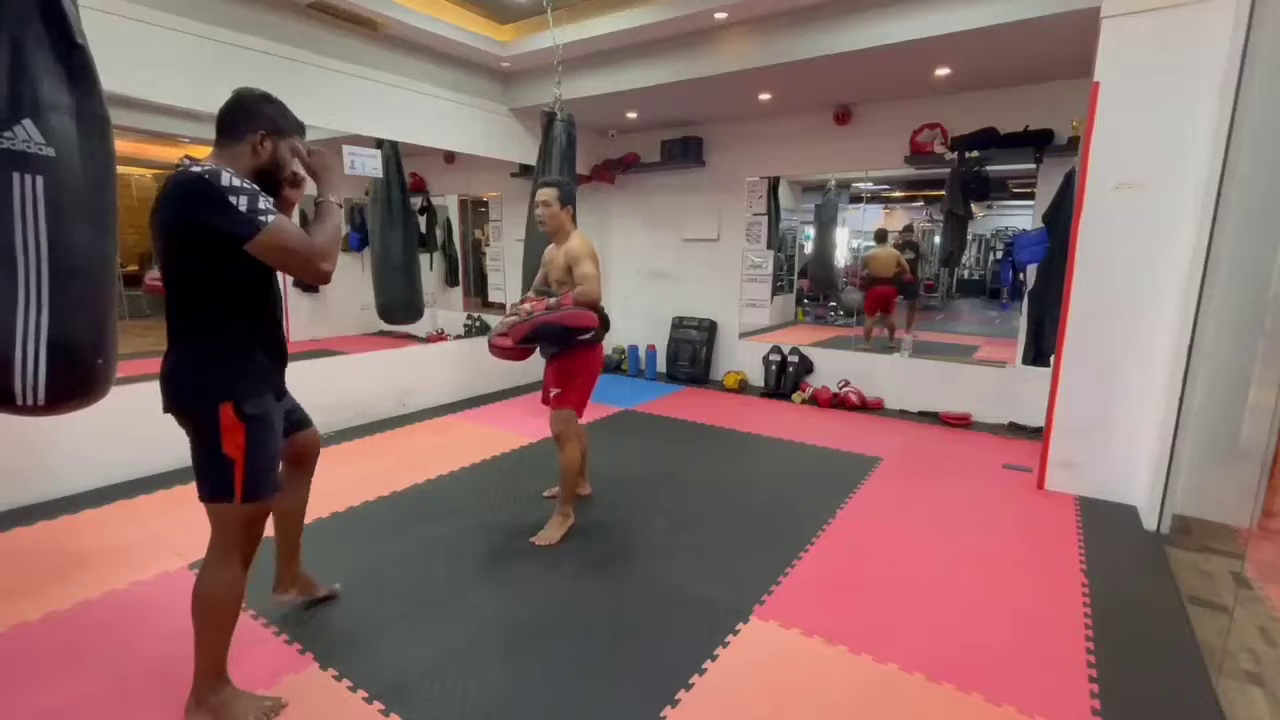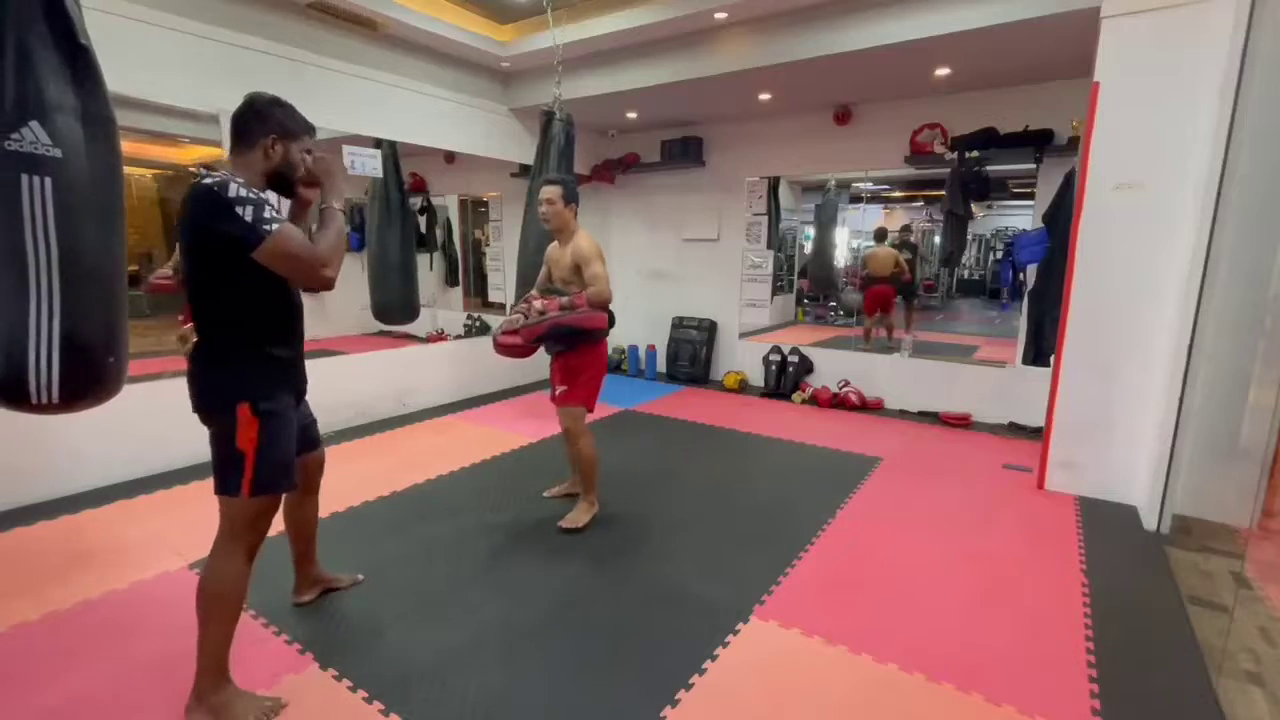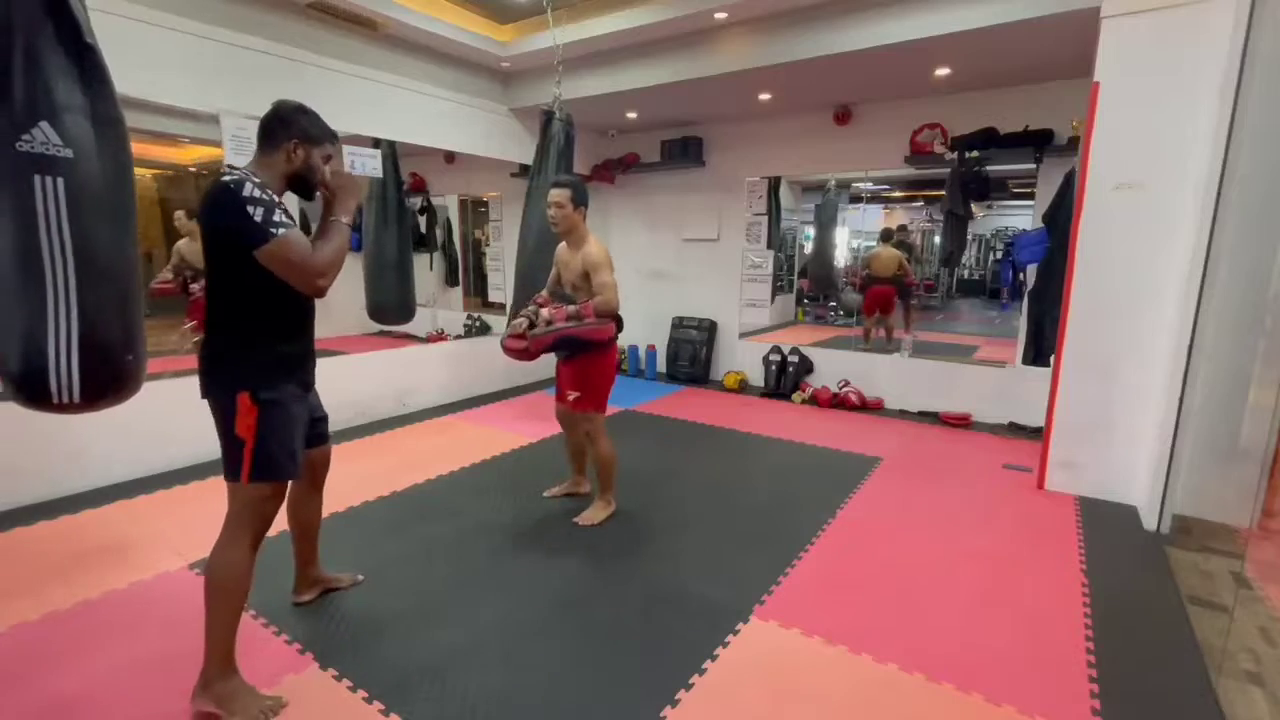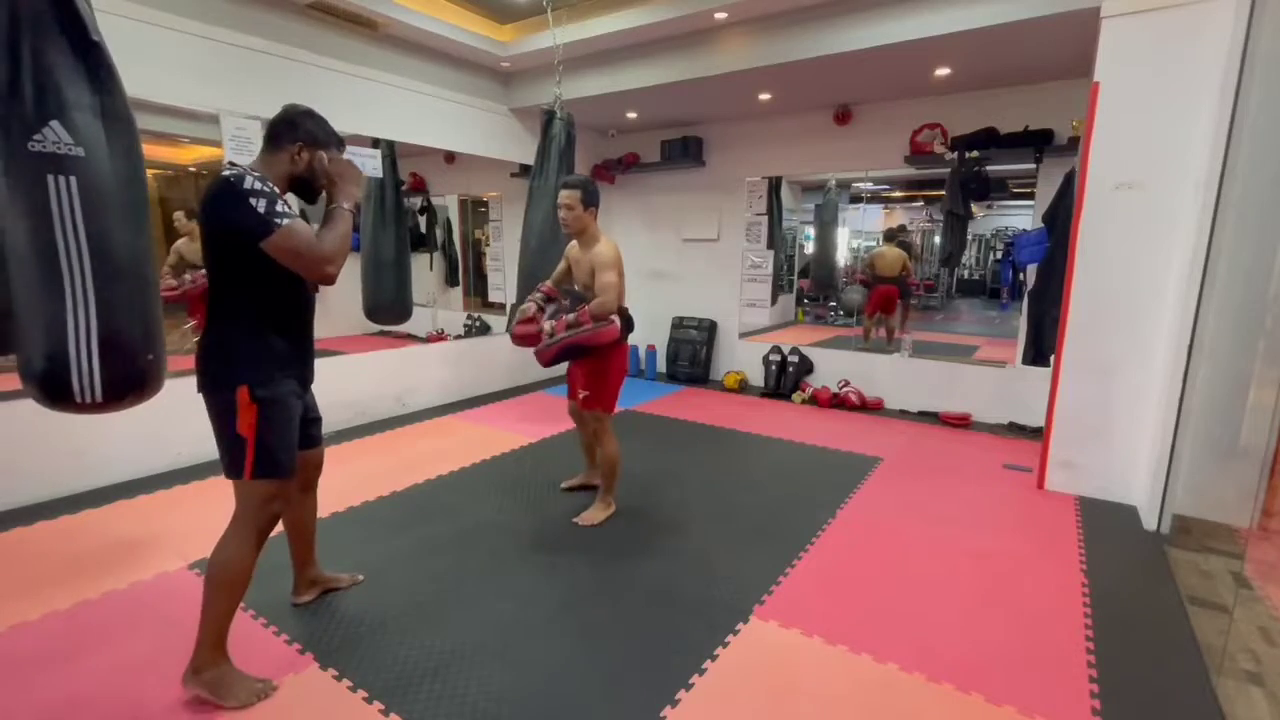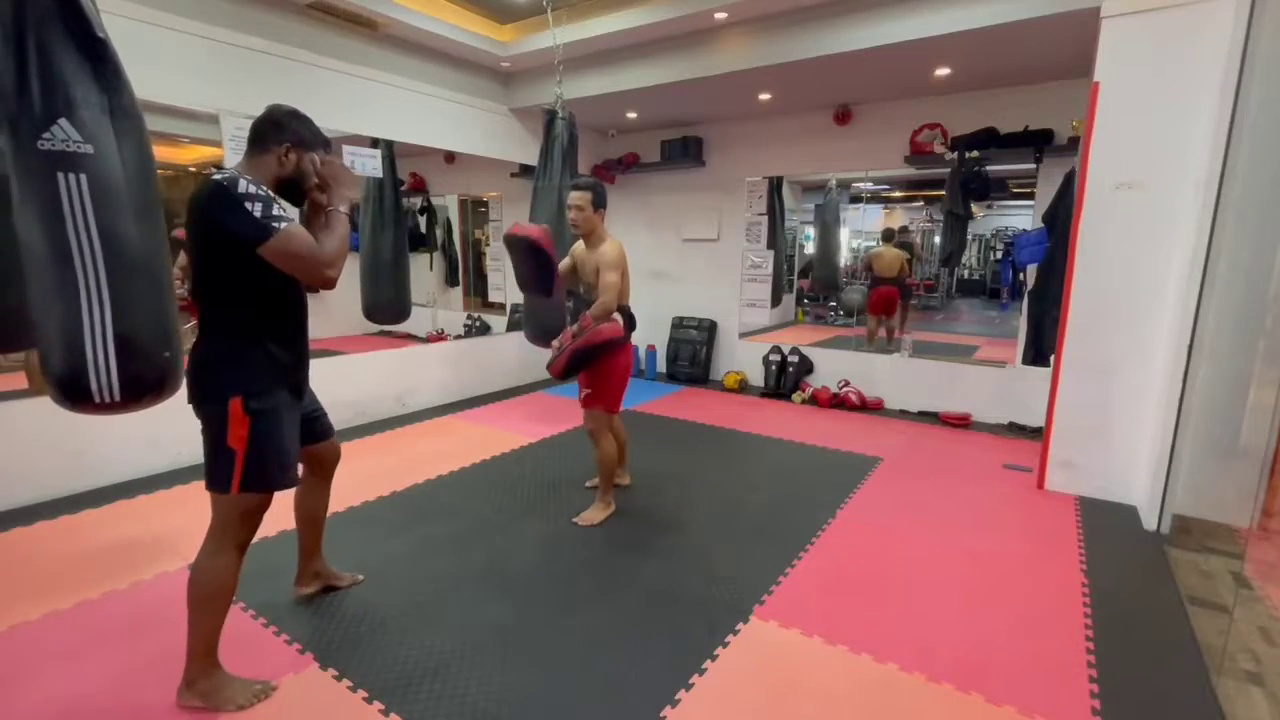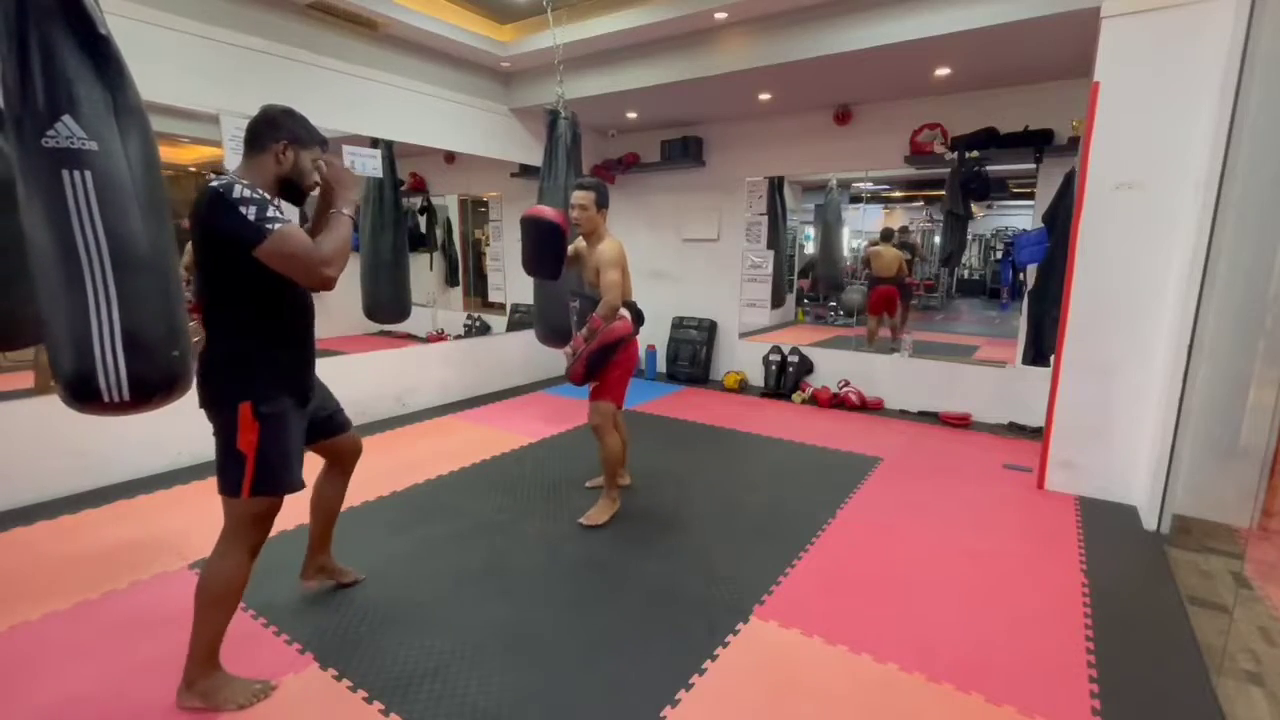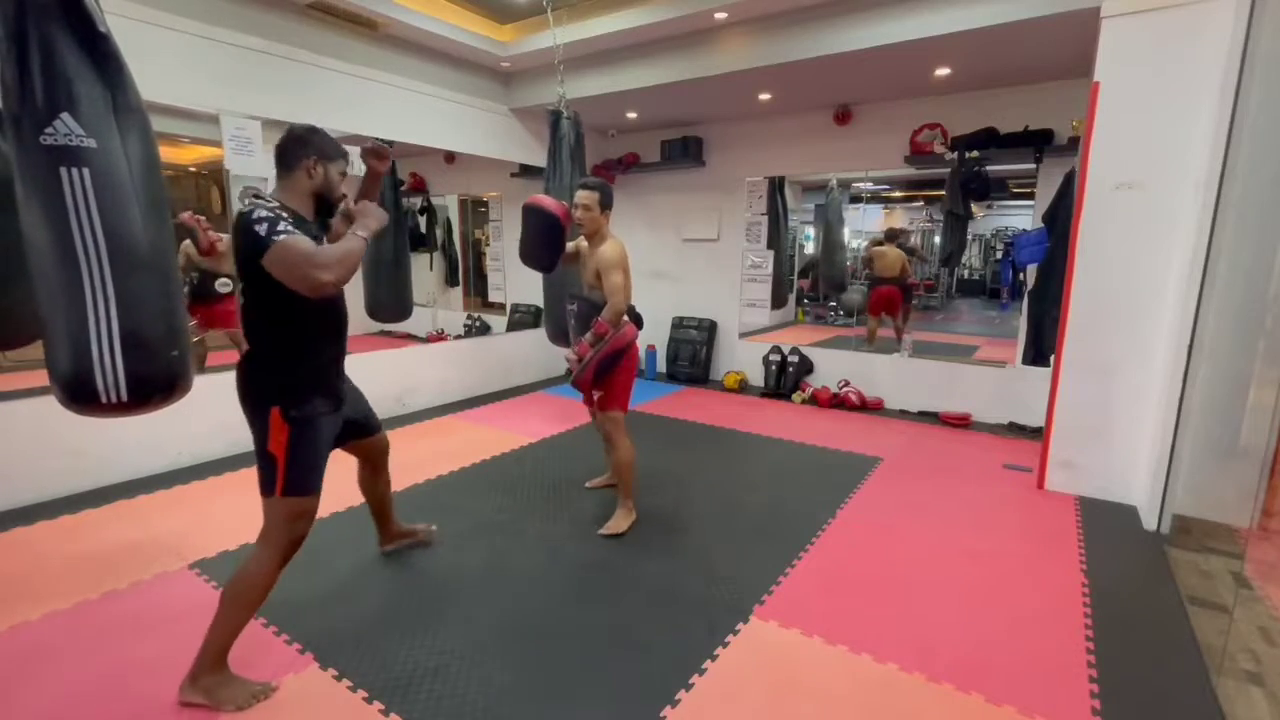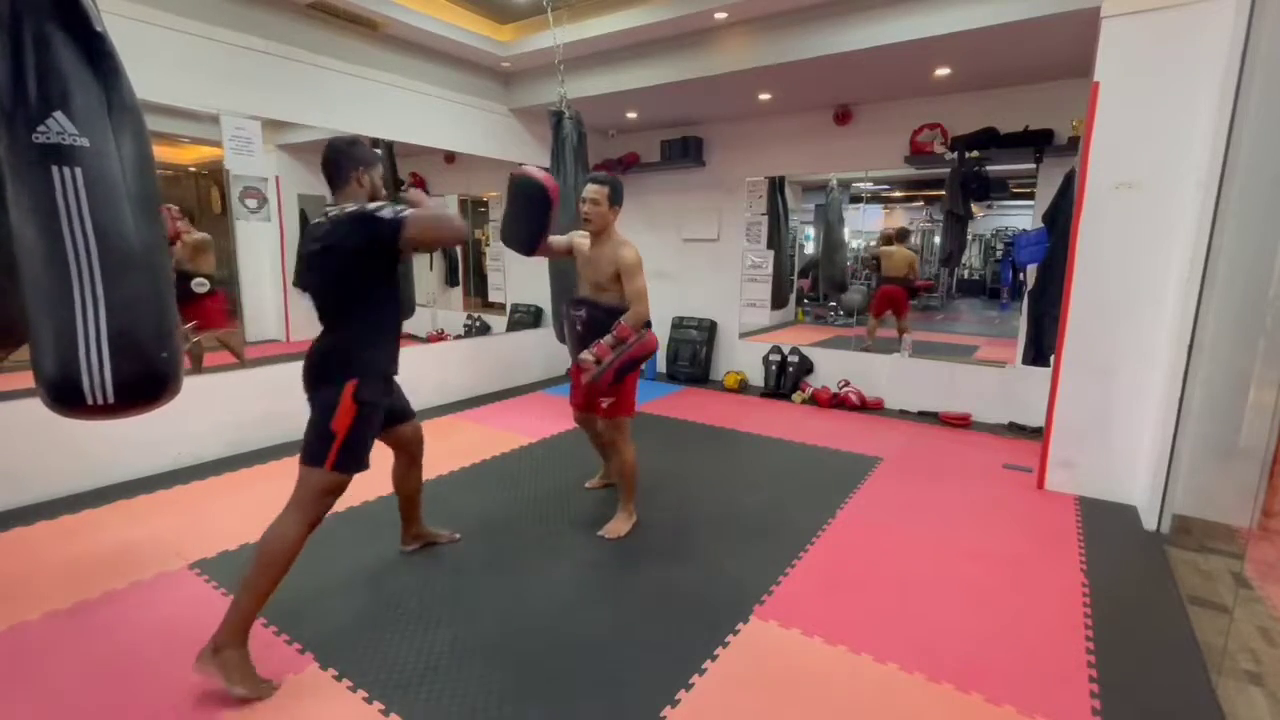
dt=0.2s
person 1, frame 1
left shoulder: (198, 188)
right shoulder: (217, 189)
right elbow: (317, 264)
left wrist: (280, 210)
right wrist: (330, 191)
left hip: (243, 377)
right hip: (225, 387)
left knee: (302, 449)
right knee: (237, 532)
left ankle: (291, 577)
person 1, frame 2
left shoulder: (229, 196)
right shoulder: (227, 197)
left elbow: (283, 266)
right elbow: (319, 271)
left wrist: (300, 211)
right wrist: (332, 198)
left hip: (267, 377)
right hip: (247, 385)
left knee: (309, 470)
right knee: (243, 529)
left ankle: (309, 577)
person 1, frame 3
left shoulder: (262, 200)
right shoulder: (241, 196)
left elbow: (301, 266)
right elbow: (315, 277)
left wrist: (329, 212)
right wrist: (345, 210)
left hip: (283, 370)
right hip: (251, 378)
left knee: (314, 466)
right knee: (250, 514)
left ankle: (308, 577)
person 1, frame 4
left shoulder: (263, 197)
right shoulder: (242, 190)
left elbow: (308, 260)
right elbow: (323, 265)
left wrist: (334, 205)
right wrist: (346, 200)
left hip: (281, 367)
right hip: (249, 375)
left knee: (305, 470)
right knee: (258, 509)
left ankle: (307, 577)
right ankle: (208, 664)
person 1, frame 5
left shoulder: (253, 200)
right shoulder: (233, 195)
left elbow: (298, 260)
right elbow: (323, 268)
left wrist: (317, 208)
right wrist: (340, 203)
left hip: (277, 374)
right hip: (243, 384)
left knee: (323, 457)
right knee: (236, 524)
left ankle: (311, 570)
right ankle: (200, 676)
person 1, frame 6
left shoulder: (256, 204)
right shoulder: (231, 199)
left elbow: (299, 258)
right elbow: (321, 269)
left wrist: (328, 204)
right wrist: (346, 205)
left hip: (289, 375)
right hip: (252, 387)
left knee: (345, 448)
right knee: (248, 527)
left ankle: (319, 562)
right ankle: (200, 678)
person 1, frame 7
left shoulder: (300, 221)
right shoulder: (263, 219)
left elbow: (329, 250)
right elbow: (320, 276)
left wrist: (356, 212)
right wrist: (365, 227)
left hip: (325, 379)
right hip: (287, 394)
left knee: (376, 448)
right knee: (286, 530)
left ankle: (389, 531)
right ankle: (206, 674)
person 1, frame 8
left shoulder: (323, 231)
right shoulder: (370, 219)
right elbow: (456, 231)
right wrist: (419, 206)
left hip: (363, 367)
right hip: (349, 374)
left knee: (411, 441)
right knee: (309, 504)
left ankle: (413, 530)
right ankle: (227, 647)
person 2, frame 1
left shoulder: (578, 247)
right shoulder: (550, 251)
left elbow: (591, 293)
right elbow: (535, 292)
left wrist: (545, 306)
right wrist: (521, 314)
left hip: (580, 348)
right hip: (561, 346)
left knee: (562, 428)
right knee: (568, 422)
left ankle: (564, 513)
right ankle: (579, 483)
person 2, frame 2
left shoulder: (584, 247)
right shoulder: (553, 250)
left elbow: (603, 293)
right elbow: (540, 290)
left wrist: (555, 305)
left hip: (585, 347)
right hip: (564, 344)
left knee: (572, 424)
right knee: (571, 419)
left ankle: (589, 500)
right ankle: (578, 481)
person 2, frame 3
left shoulder: (593, 253)
right shoulder: (561, 251)
left elbow: (610, 303)
right elbow: (550, 292)
right wrist: (527, 317)
left hip: (594, 351)
right hip: (571, 348)
left knee: (591, 426)
right knee: (566, 416)
left ankle: (606, 499)
right ankle: (577, 480)
person 2, frame 4
left shoulder: (604, 252)
right shoulder: (573, 249)
left elbow: (607, 305)
right elbow: (555, 282)
right wrist: (535, 304)
left hip: (606, 349)
left knee: (599, 424)
right knee: (578, 412)
left ankle: (606, 499)
right ankle: (592, 472)
person 2, frame 5
left shoulder: (608, 252)
right shoulder: (578, 249)
left elbow: (607, 306)
right elbow: (557, 278)
left hip: (611, 348)
left knee: (596, 423)
right knee: (603, 417)
left ankle: (605, 499)
right ankle: (618, 472)
person 2, frame 6
left shoulder: (608, 250)
right shoulder: (582, 245)
left elbow: (612, 303)
left hip: (616, 345)
left knee: (600, 420)
right knee: (609, 414)
left ankle: (609, 497)
right ankle: (620, 472)
person 2, frame 7
left shoulder: (610, 252)
right shoulder: (584, 245)
left elbow: (617, 307)
left knee: (612, 426)
right knee: (601, 417)
left ankle: (626, 507)
right ankle: (616, 473)
person 2, frame 8
left shoulder: (625, 254)
right shoulder: (578, 241)
left elbow: (640, 312)
right elbow: (539, 246)
right hip: (588, 352)
left knee: (617, 431)
right knee: (585, 418)
left ankle: (627, 510)
right ankle: (611, 470)
